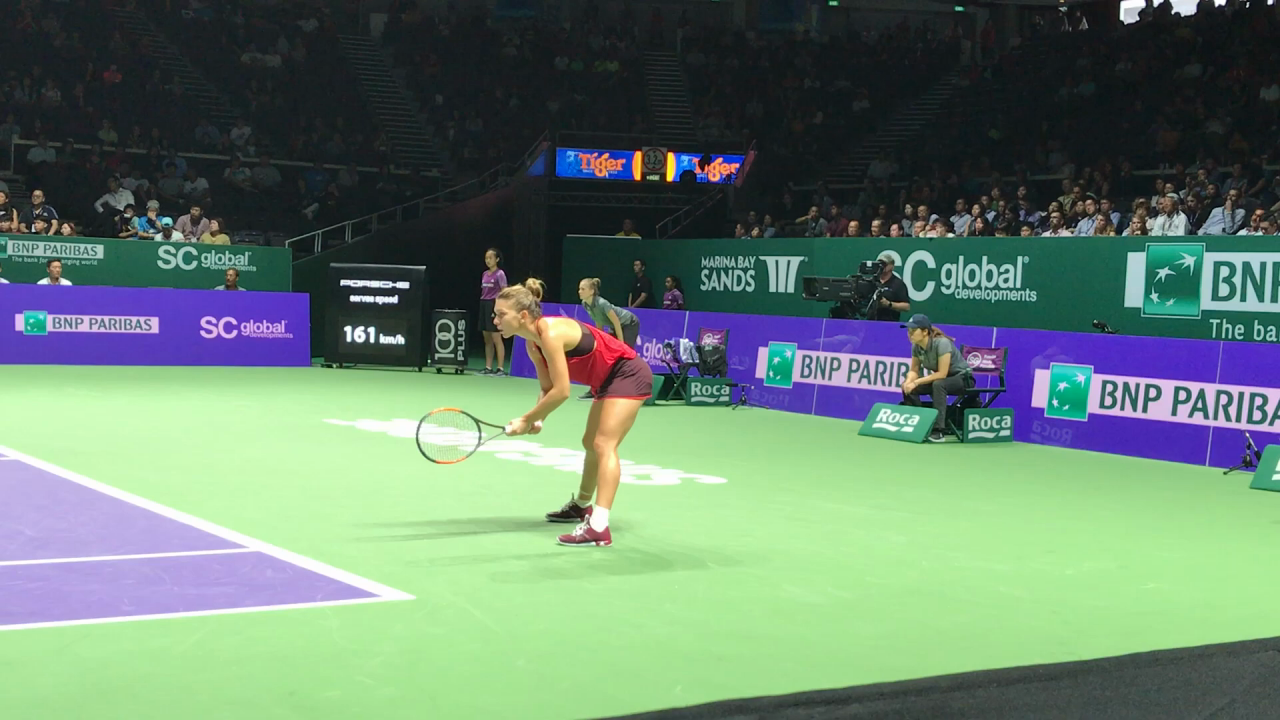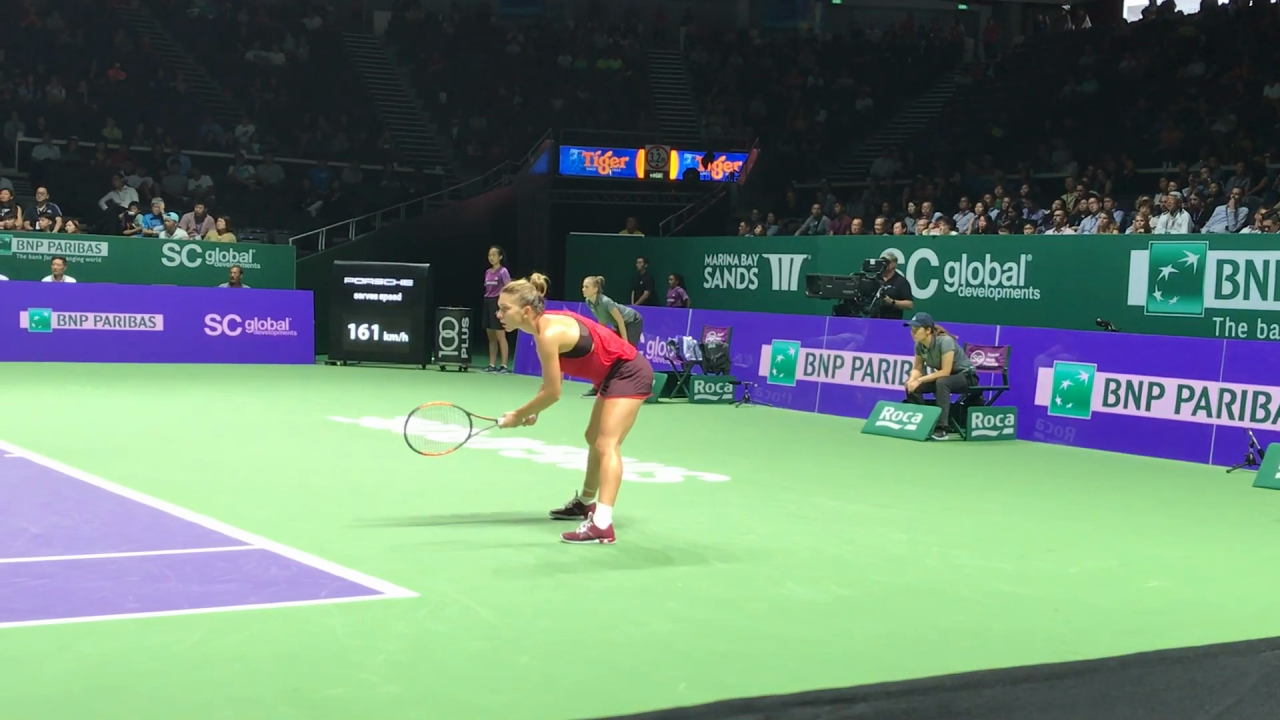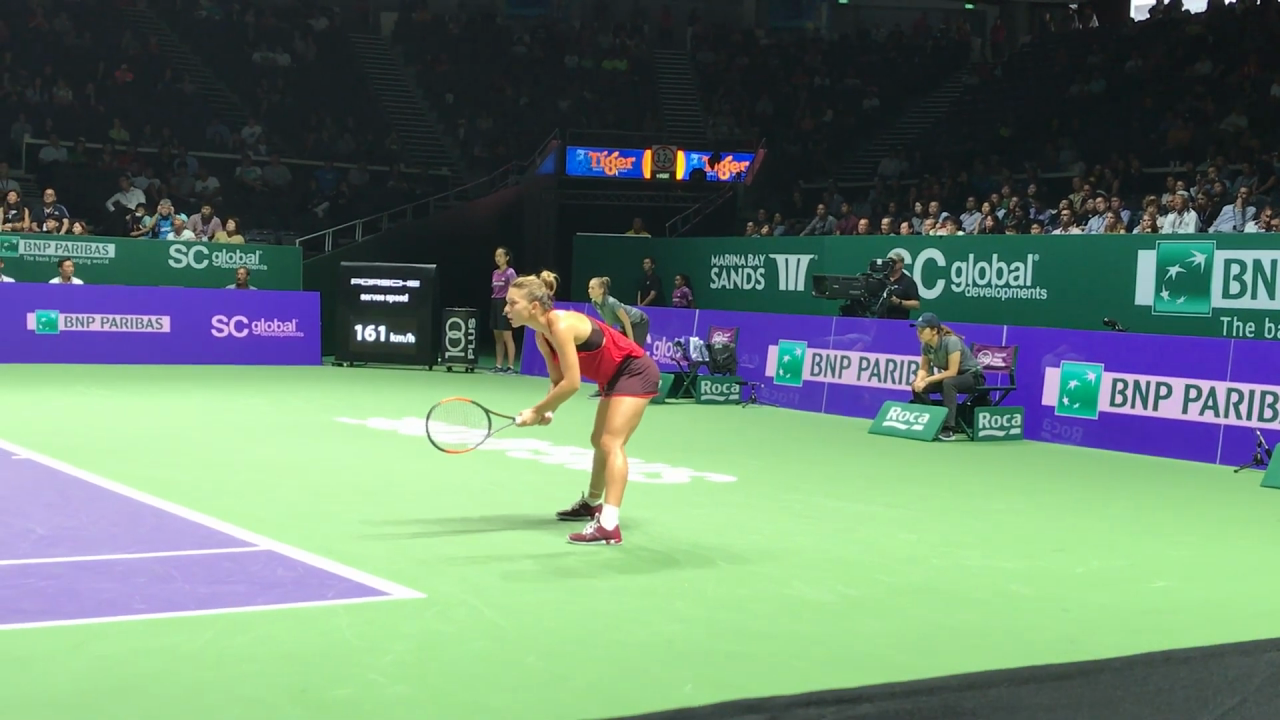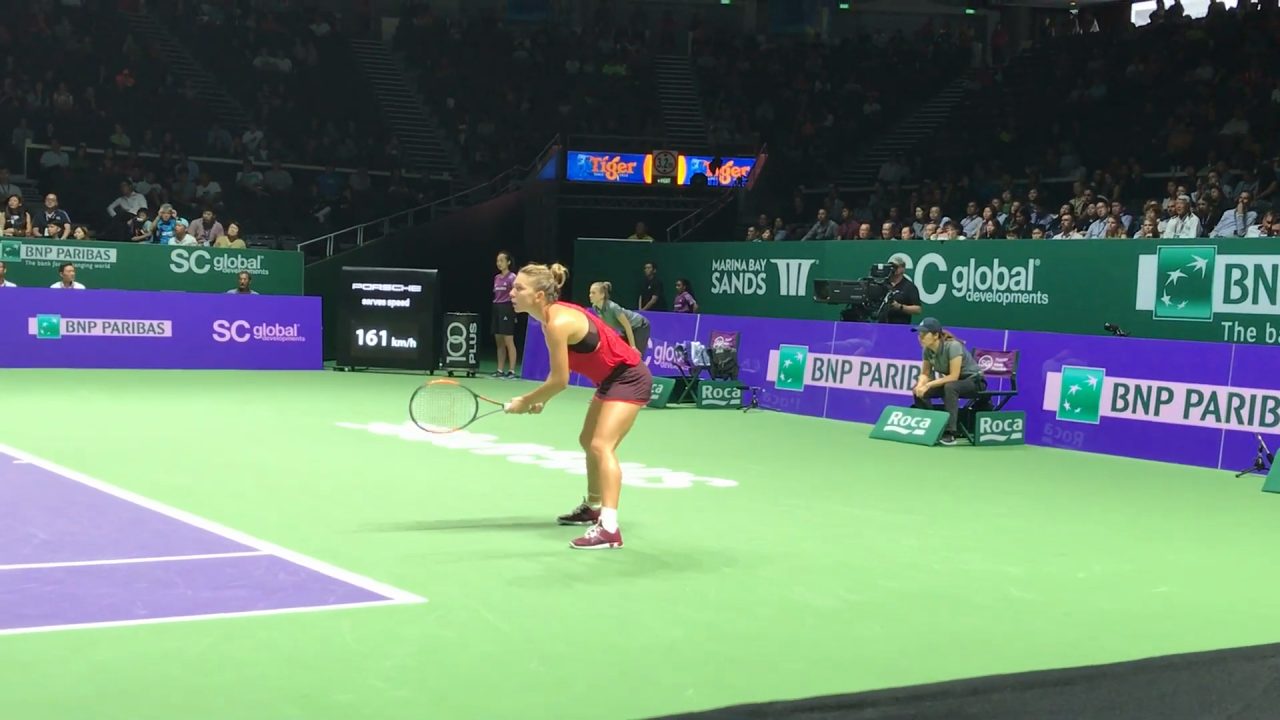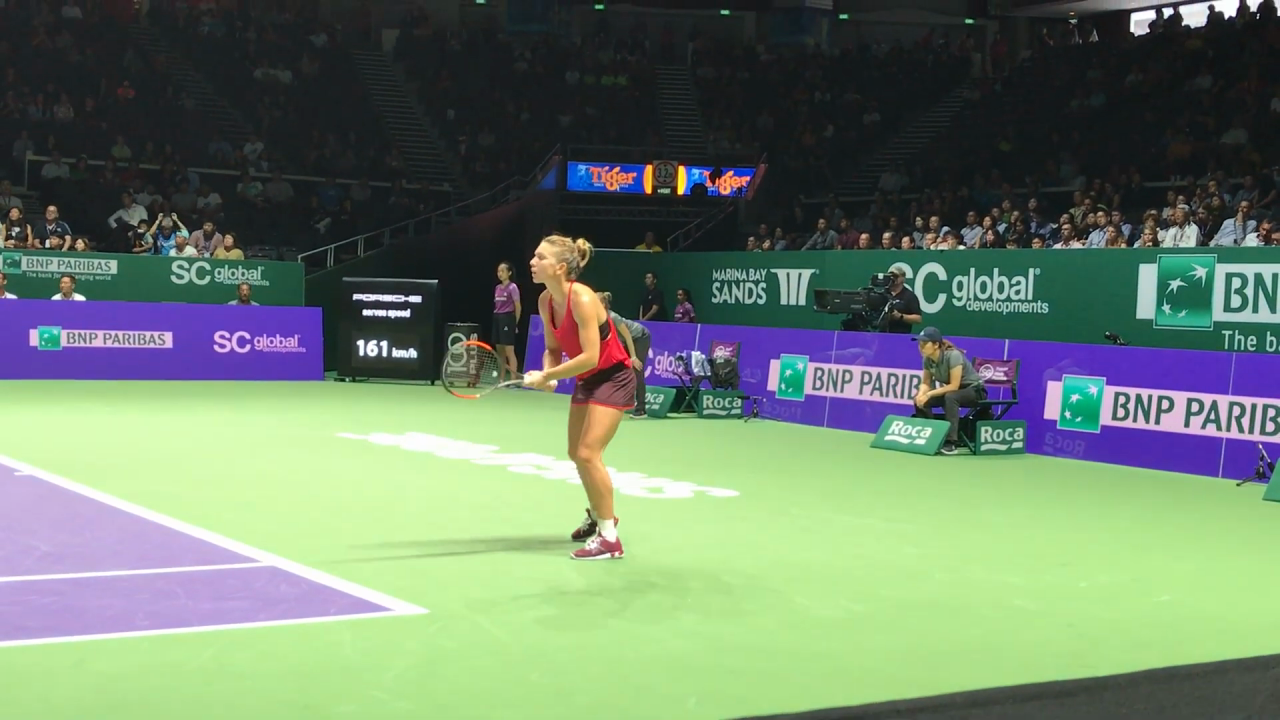
dt=0.7s
person 1, frame 1
left shoulder: (550, 332)
right shoulder: (533, 343)
left elbow: (562, 391)
right elbow: (548, 389)
left wrist: (526, 420)
right wrist: (537, 419)
left hip: (629, 373)
right hip: (608, 380)
left knee: (604, 446)
right knee: (591, 444)
left ankle: (599, 527)
right ankle: (581, 506)
person 1, frame 2
left shoulder: (550, 333)
right shoulder: (544, 327)
left elbow: (553, 392)
right elbow: (551, 381)
left wrist: (518, 415)
right wrist: (533, 412)
left hip: (629, 372)
right hip: (614, 374)
left knee: (606, 444)
right knee: (594, 439)
left ankle: (602, 525)
right ankle: (586, 502)
person 1, frame 3
left shoulder: (561, 326)
right shoulder: (542, 334)
left elbow: (571, 384)
right elbow: (559, 381)
left wrist: (537, 411)
right wrist: (547, 410)
left hip: (635, 371)
right hip: (617, 376)
left knee: (611, 444)
right knee: (599, 441)
left ankle: (609, 526)
right ankle: (592, 503)
person 1, frame 4
left shoulder: (558, 323)
right shoulder: (553, 317)
left elbow: (560, 381)
right elbow: (561, 372)
left wrist: (525, 401)
right wrist: (540, 400)
left hip: (628, 377)
right hip: (613, 378)
left knee: (602, 445)
right knee: (588, 440)
left ankle: (609, 528)
right ankle: (592, 507)
person 1, frame 5
left shoulder: (582, 299)
right shoulder: (545, 300)
left elbow: (590, 357)
right elbow: (554, 348)
left wrist: (546, 376)
right wrist: (547, 374)
left hip: (612, 378)
right hip: (586, 381)
left knee: (588, 454)
right knee: (577, 453)
left ankle: (609, 539)
right ankle: (598, 516)
